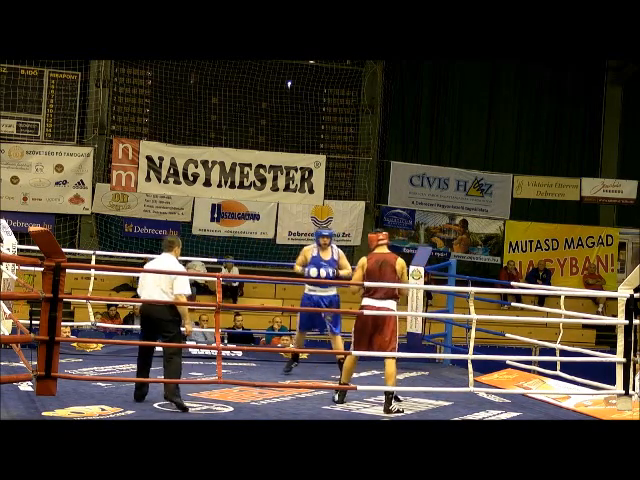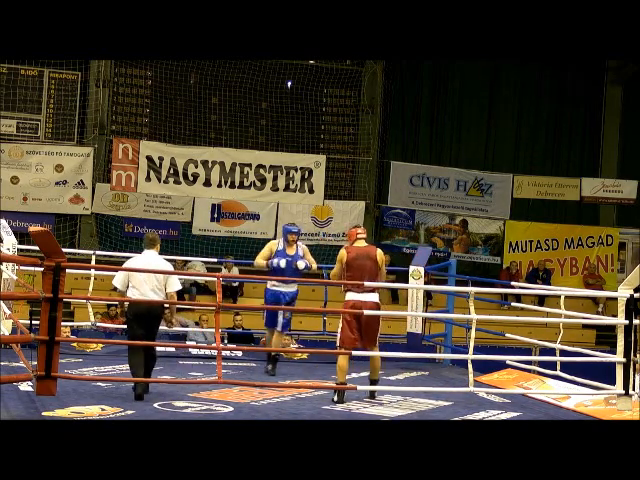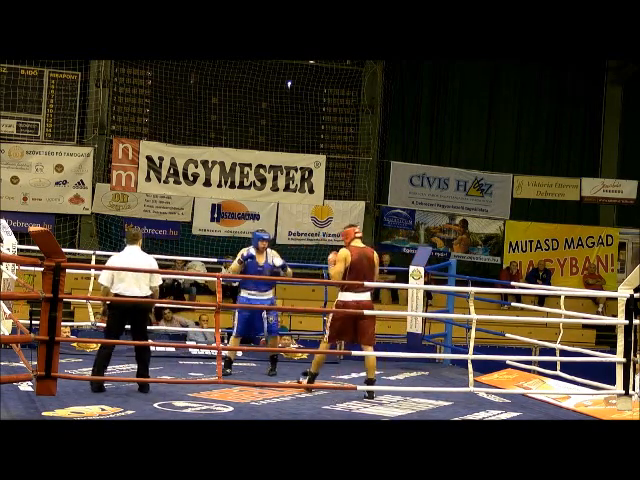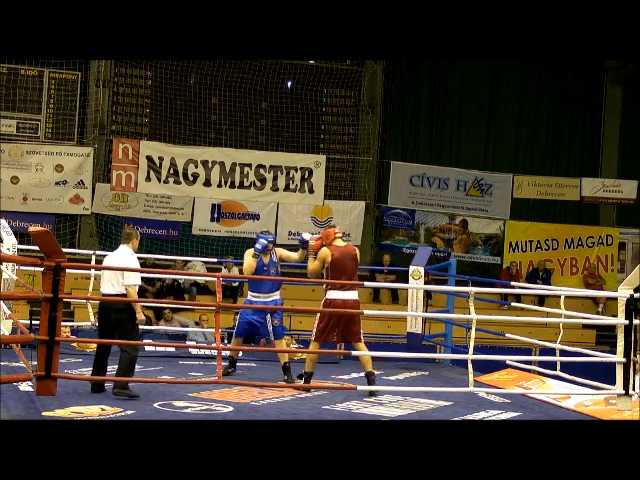
dt=0.5s
person 1, frame 1
left shoulder: (365, 261)
right shoulder: (399, 262)
left elbow: (354, 288)
right elbow: (404, 291)
left hip: (367, 308)
right hip: (387, 309)
left knee: (354, 352)
right knee: (389, 355)
left ankle: (341, 393)
right ankle: (389, 400)
person 1, frame 2
left shoulder: (344, 252)
right shoulder: (378, 253)
left elbow: (334, 278)
right elbow: (382, 280)
left hip: (352, 302)
right hip: (372, 302)
left knee: (344, 348)
right knee: (373, 347)
left ankle: (340, 392)
right ankle: (373, 388)
person 1, frame 3
left shoulder: (344, 252)
right shoulder: (373, 254)
left elbow: (336, 279)
right elbow: (374, 280)
left wrist: (331, 264)
left hip: (346, 301)
right hip: (366, 301)
left knee: (326, 341)
right knee: (368, 345)
left ankle: (310, 378)
right ankle: (370, 387)
person 1, frame 4
left shoulder: (326, 251)
right shoulder: (355, 251)
left elbow: (312, 273)
left wrist: (312, 252)
left hip: (333, 300)
right hip: (352, 300)
left knee: (316, 340)
right knee: (358, 341)
left ankle: (306, 380)
right ankle: (371, 380)
person 2, frame 1
left shoulder: (149, 265)
right shoulder: (177, 267)
left elbow: (141, 293)
right elbow: (180, 297)
right wrist: (186, 321)
left hip: (146, 310)
right hip: (166, 311)
left knee: (145, 352)
right knee: (173, 354)
left ankle: (139, 392)
right ankle: (171, 391)
person 2, frame 2
left shoulder: (131, 262)
right shoulder: (165, 265)
left elbow: (120, 289)
right elbow: (172, 295)
right wrist: (172, 315)
left hip: (135, 308)
right hip: (155, 308)
left knee: (135, 349)
right knee: (148, 347)
left ankle: (140, 387)
right ankle: (143, 384)
person 2, frame 3
left shoulder: (115, 259)
right shoulder: (149, 260)
left elbow: (105, 287)
right elbow: (155, 289)
left wrist: (104, 304)
right wrist: (151, 305)
left hip: (119, 303)
right hip: (140, 304)
left knee: (108, 342)
right knee: (142, 344)
left ankle: (96, 382)
right ankle: (144, 384)
person 2, frame 4
left shoulder: (109, 257)
right shoulder: (130, 258)
right elbow: (130, 288)
right wrist: (139, 311)
left hip: (106, 302)
right hip: (122, 304)
left knee: (104, 344)
right knee: (130, 346)
left ankle: (97, 383)
right ankle: (121, 385)
person 3, frame 1
left shoulder: (337, 252)
right shoulder: (308, 250)
left elbow: (348, 271)
right elbow: (296, 267)
left wrist: (335, 272)
right wrist: (305, 272)
left hip: (330, 297)
right hip: (310, 296)
left knee: (334, 332)
right knee: (302, 330)
left ankle: (342, 367)
right ankle: (294, 358)
person 3, frame 2
left shoulder: (302, 248)
right shoulder: (273, 244)
left elbow: (314, 266)
right elbow: (257, 262)
left wrist: (308, 266)
right wrist: (271, 263)
left hip: (289, 293)
right hip: (273, 291)
left knee: (281, 328)
right knee: (270, 327)
left ankle: (273, 361)
right ankle: (270, 358)
person 3, frame 3
left shoulder: (273, 254)
right shoulder: (245, 252)
left elbow: (289, 275)
right elbow: (231, 272)
left wrist: (283, 267)
right wrist: (242, 259)
left hip: (266, 299)
right hip: (246, 299)
left knee: (273, 332)
right knee: (238, 333)
left ankle: (273, 362)
right ankle: (228, 365)
person 3, frame 4
left shoulder: (278, 252)
right shoulder: (250, 253)
left elbow: (298, 257)
right elbow: (247, 271)
left wrist: (303, 247)
right wrist: (257, 252)
left hip: (272, 301)
right hip: (252, 301)
left knee: (278, 336)
right knee: (238, 333)
left ankle: (287, 371)
right ankle: (231, 365)
